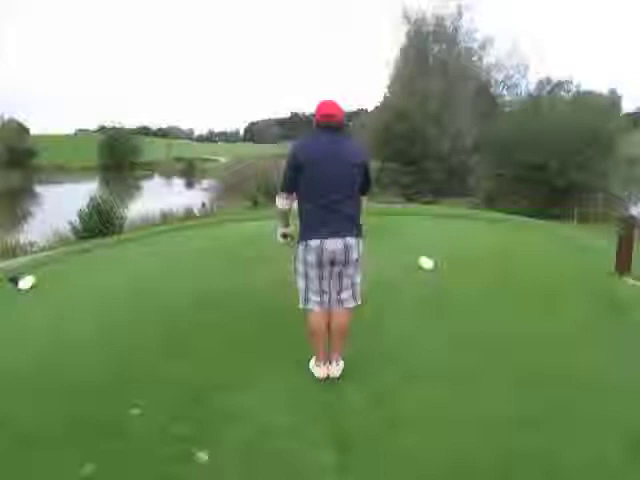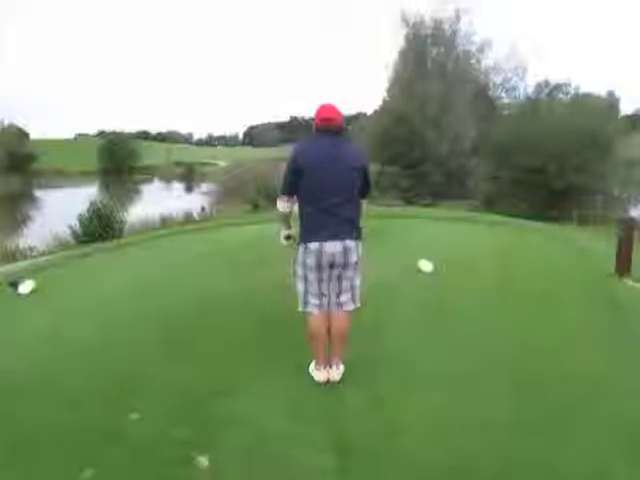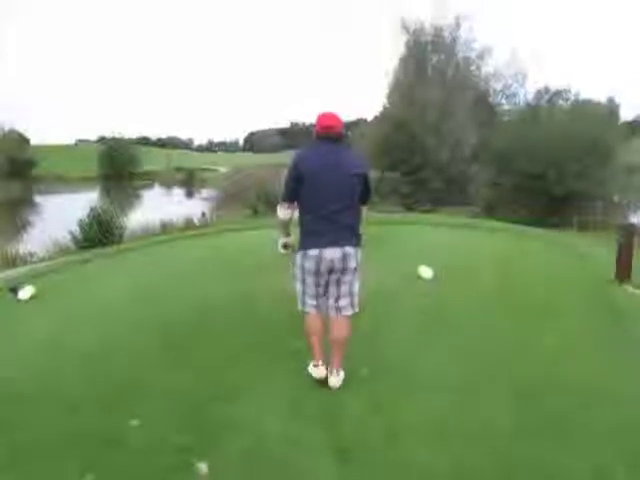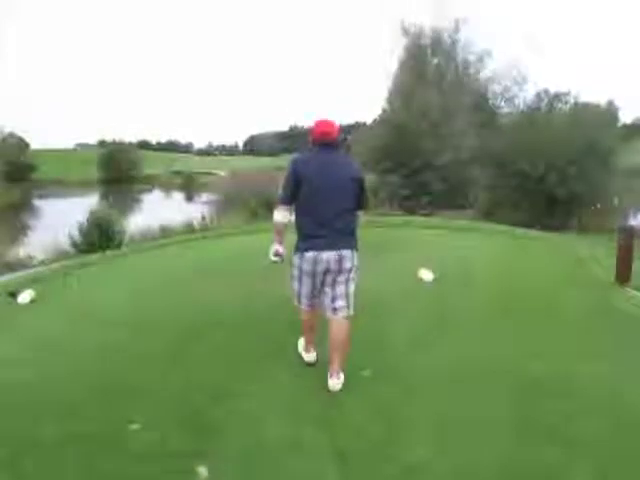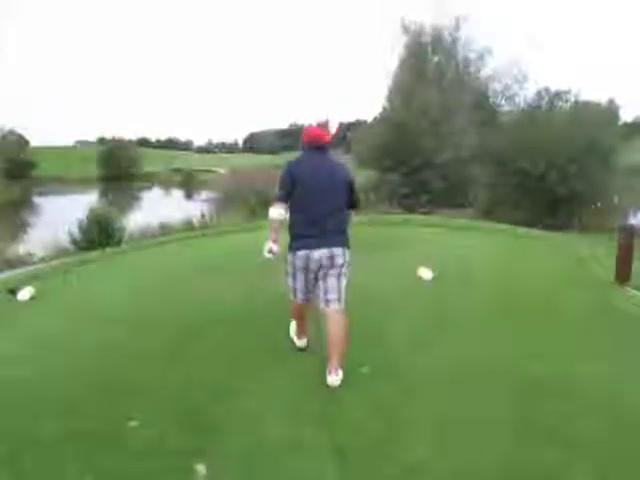
dt=0.2s
person 1, frame 1
left shoulder: (301, 149)
right shoulder: (358, 151)
left elbow: (285, 195)
left wrist: (283, 224)
left hip: (312, 238)
right hip: (349, 237)
left knee: (316, 303)
right knee: (343, 301)
left ankle: (320, 362)
right ankle: (336, 361)
person 1, frame 2
left shoulder: (301, 152)
right shoulder: (357, 155)
left elbow: (286, 198)
left wrist: (286, 226)
left hip: (312, 241)
right hip: (348, 240)
left knee: (315, 306)
right knee: (342, 305)
left ankle: (319, 366)
right ankle: (336, 365)
person 1, frame 3
left shoulder: (302, 159)
right shoulder: (358, 162)
left elbow: (287, 205)
left wrist: (285, 234)
left hip: (312, 246)
right hip: (348, 246)
left knee: (312, 307)
right knee: (341, 310)
left ankle: (318, 364)
right ankle: (336, 371)
person 1, frame 4
left shoulder: (300, 164)
right shoulder: (353, 167)
left elbow: (283, 208)
right elbow: (360, 207)
left wrist: (278, 241)
left hip: (309, 248)
right hip: (345, 249)
left knee: (307, 303)
right knee: (340, 312)
left ankle: (309, 350)
right ankle: (335, 373)
person 1, frame 5
left shoulder: (293, 168)
right shoulder: (342, 170)
left elbow: (279, 206)
right elbow: (351, 208)
left wrist: (271, 239)
left hip: (303, 247)
right hip: (337, 247)
left knee: (301, 297)
right knee: (334, 307)
left ankle: (300, 335)
right ankle: (334, 369)
